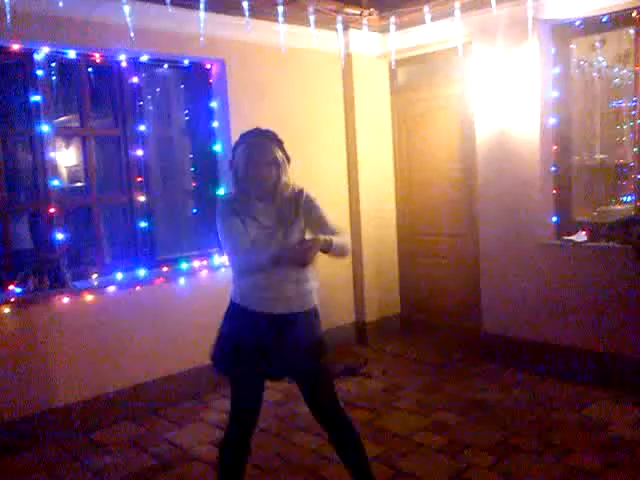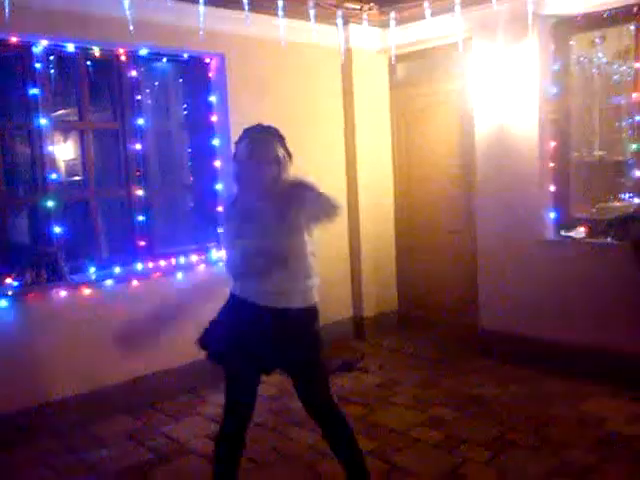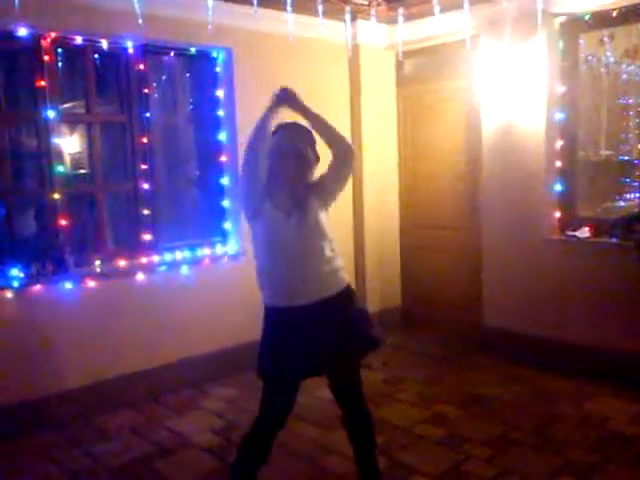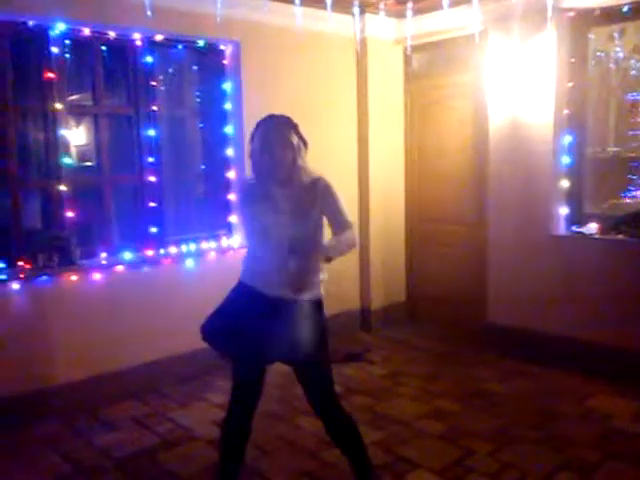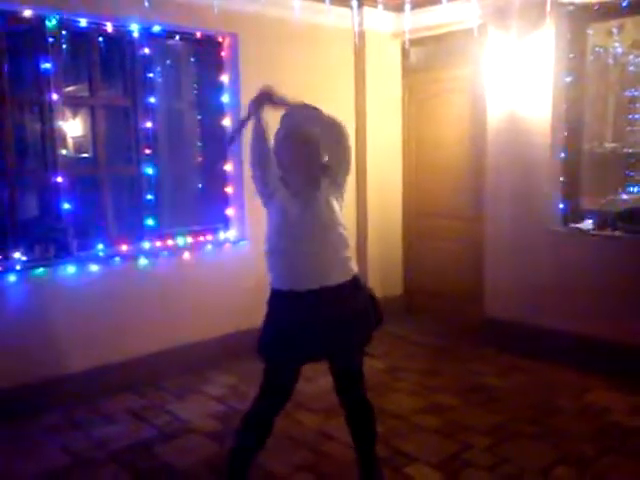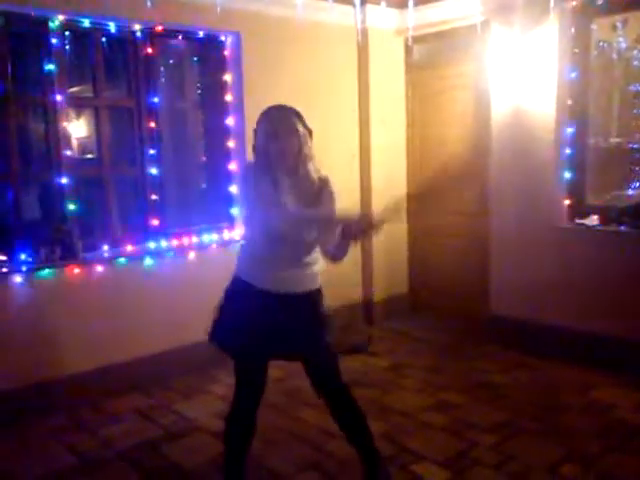
dt=0.5s
person 1, frame 1
left shoulder: (299, 200)
right shoulder: (230, 208)
left elbow: (343, 245)
right elbow: (239, 261)
left wrist: (320, 241)
right wrist: (281, 255)
left hip: (298, 319)
right hip: (249, 321)
left knee: (328, 409)
right knee: (242, 417)
person 1, frame 2
left shoulder: (297, 192)
right shoulder: (234, 209)
left elbow: (329, 207)
right elbow: (236, 268)
left wrist: (281, 235)
right wrist: (250, 258)
left hip: (296, 315)
right hip: (247, 315)
left knee: (322, 406)
right knee: (237, 412)
person 1, frame 3
left shoulder: (316, 194)
right shoulder: (255, 198)
left elbow: (346, 159)
right elbow: (251, 157)
left wrist: (309, 114)
right wrist: (271, 111)
left hip: (335, 307)
right hip: (285, 317)
left knee: (352, 402)
right knee: (273, 413)
person 1, frame 4
left shoulder: (317, 187)
right shoulder: (251, 193)
left elbow: (349, 233)
right elbow: (262, 238)
left wrist: (322, 251)
left hip: (303, 308)
right hip: (254, 304)
left knee: (325, 403)
right knee: (242, 404)
person 1, frame 5
left shoulder: (330, 182)
right shoulder: (271, 183)
left elbow: (337, 135)
right elbow: (261, 157)
left wrist: (286, 103)
right wrist: (259, 115)
left hip: (341, 297)
right hip: (290, 302)
left knee: (352, 392)
right knee: (271, 397)
person 1, frame 6
left shoulder: (321, 187)
right shoulder: (253, 178)
left elbow: (333, 253)
right elbow: (284, 220)
left wrist: (348, 234)
right wrist: (342, 220)
left hip: (303, 301)
right hip: (254, 300)
left knee: (333, 389)
right knee: (247, 397)
